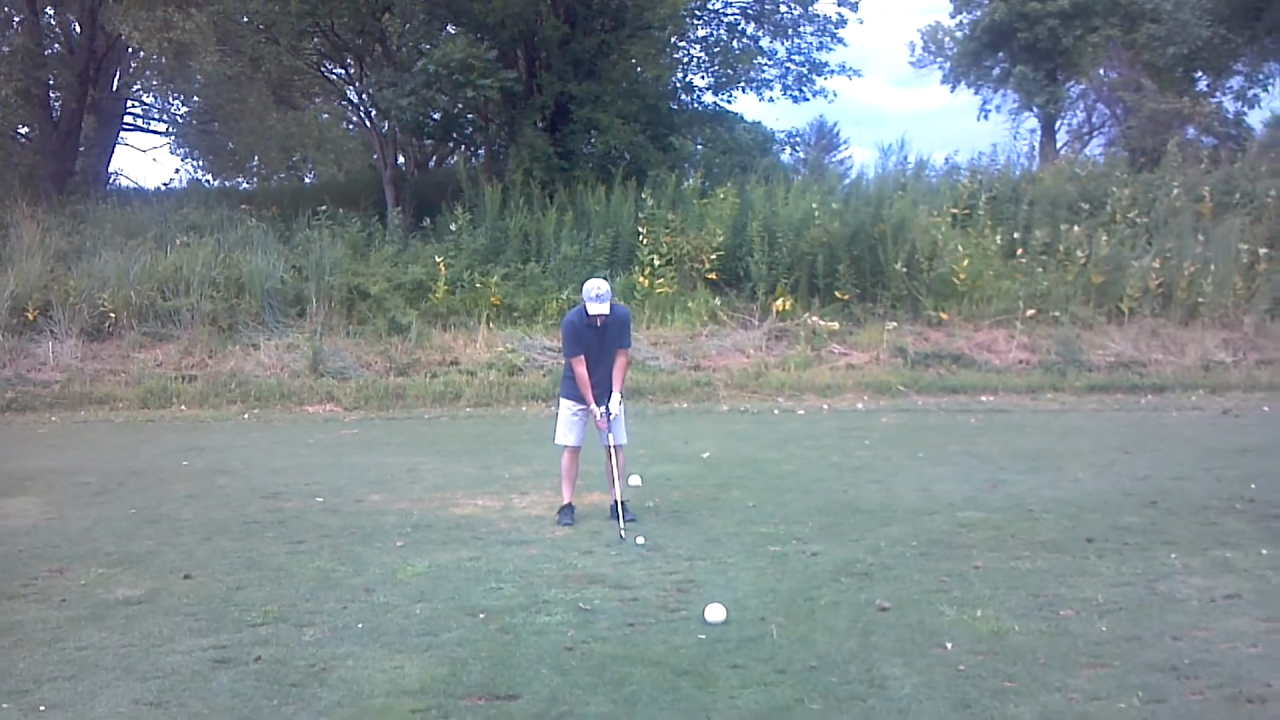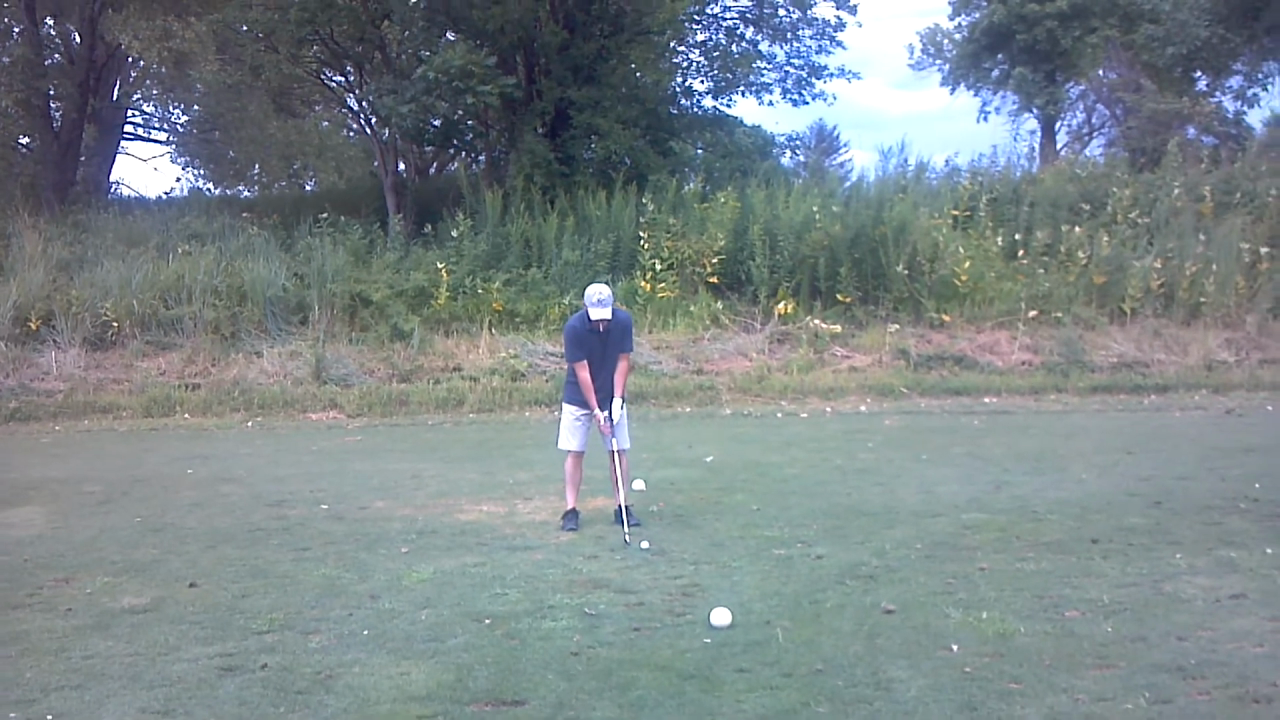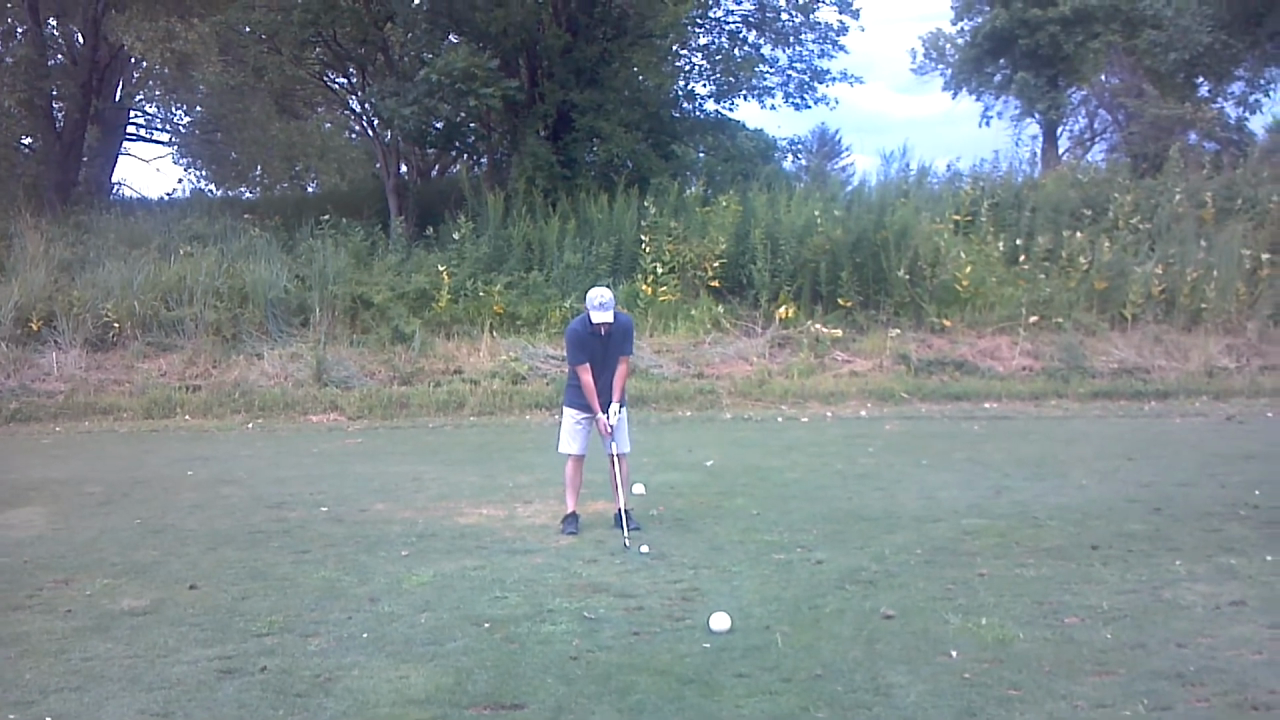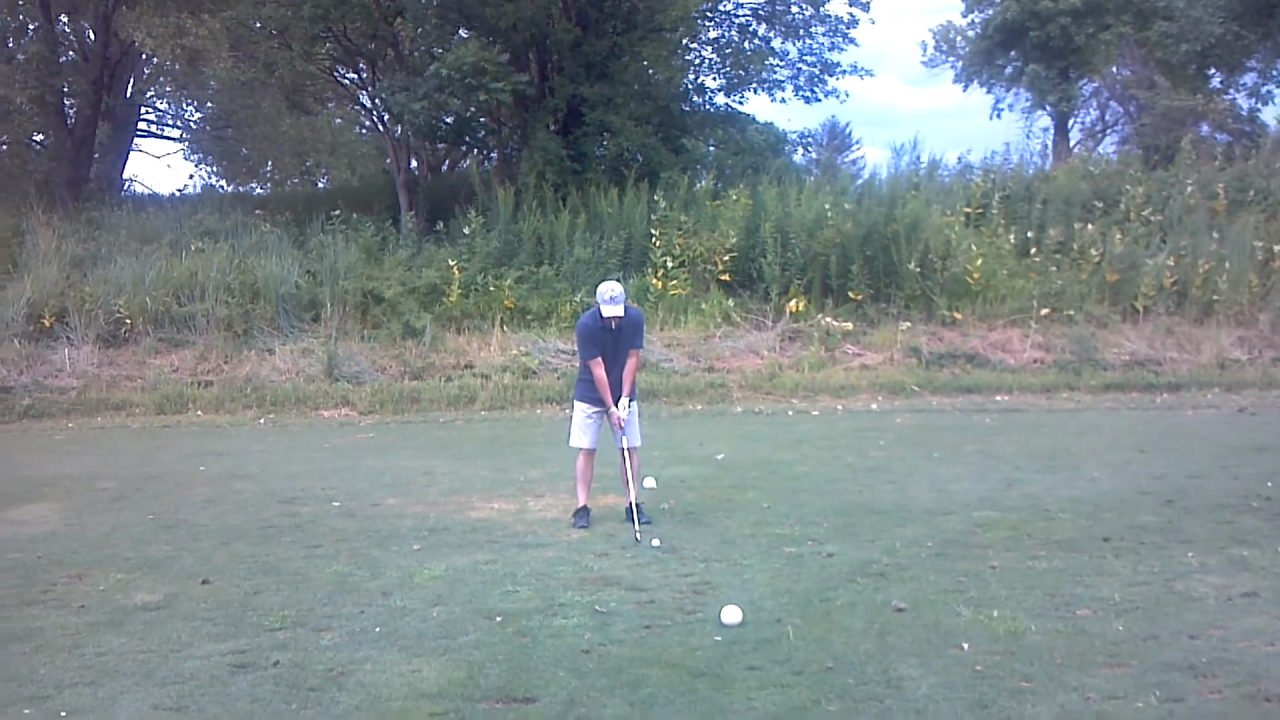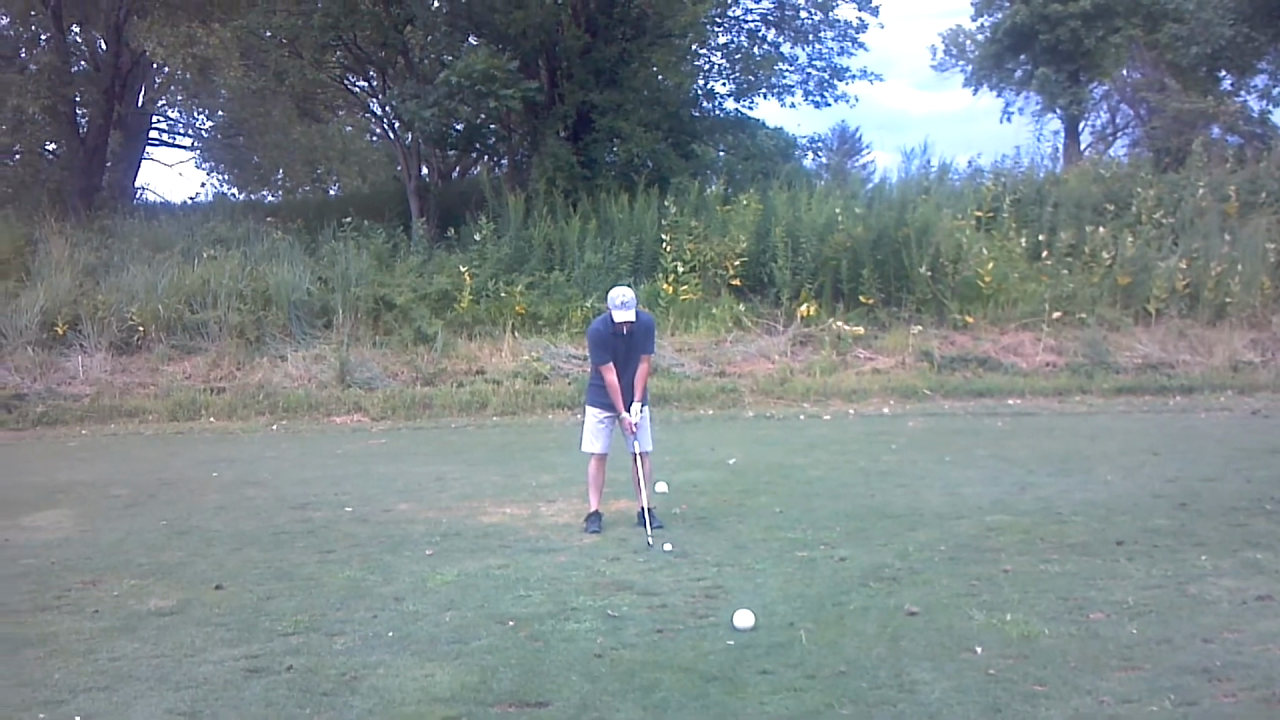
dt=0.2s
person 1, frame 1
left shoulder: (622, 316)
right shoulder: (571, 322)
left elbow: (621, 357)
right elbow: (579, 366)
left wrist: (616, 393)
right wrist: (591, 405)
left hip: (609, 393)
right hip: (576, 394)
left knee: (615, 446)
right knee: (571, 447)
left ankle: (618, 502)
right ankle: (566, 505)
person 1, frame 2
left shoulder: (624, 321)
right shoulder: (573, 327)
left elbow: (623, 361)
right elbow: (582, 371)
left wrist: (617, 399)
right wrist: (595, 410)
left hip: (612, 397)
right hip: (578, 399)
left knee: (619, 450)
right knee: (575, 452)
left ankle: (621, 507)
right ankle: (571, 510)
person 1, frame 3
left shoulder: (625, 324)
right shoulder: (575, 330)
left elbow: (622, 365)
right elbow: (584, 374)
left wrist: (614, 404)
right wrist: (597, 413)
left hip: (613, 401)
right hip: (579, 402)
left knee: (619, 454)
right knee: (575, 456)
left ankle: (621, 511)
right ankle: (570, 514)
person 1, frame 4
left shoulder: (635, 318)
right shoulder: (586, 324)
left elbow: (632, 359)
right elbow: (597, 369)
left wrist: (624, 398)
right wrist: (610, 407)
left hip: (624, 395)
right hip: (590, 396)
left knee: (630, 448)
right knee: (586, 450)
left ankle: (632, 505)
right ankle: (582, 508)
person 1, frame 5
left shoulder: (646, 323)
right shoulder: (597, 330)
left elbow: (644, 364)
right elbow: (608, 374)
left wrist: (636, 403)
right wrist: (621, 413)
left hip: (635, 400)
right hip: (602, 401)
left knee: (642, 453)
right knee: (598, 455)
left ankle: (644, 509)
right ankle: (594, 512)
